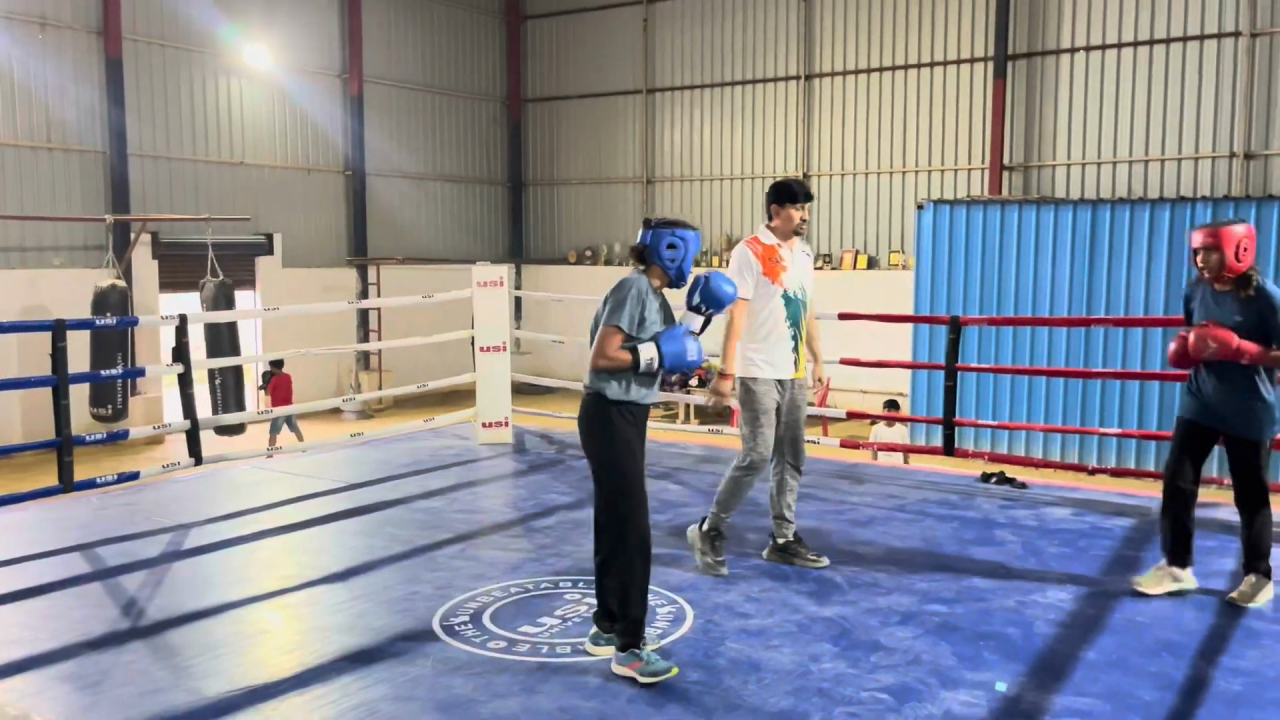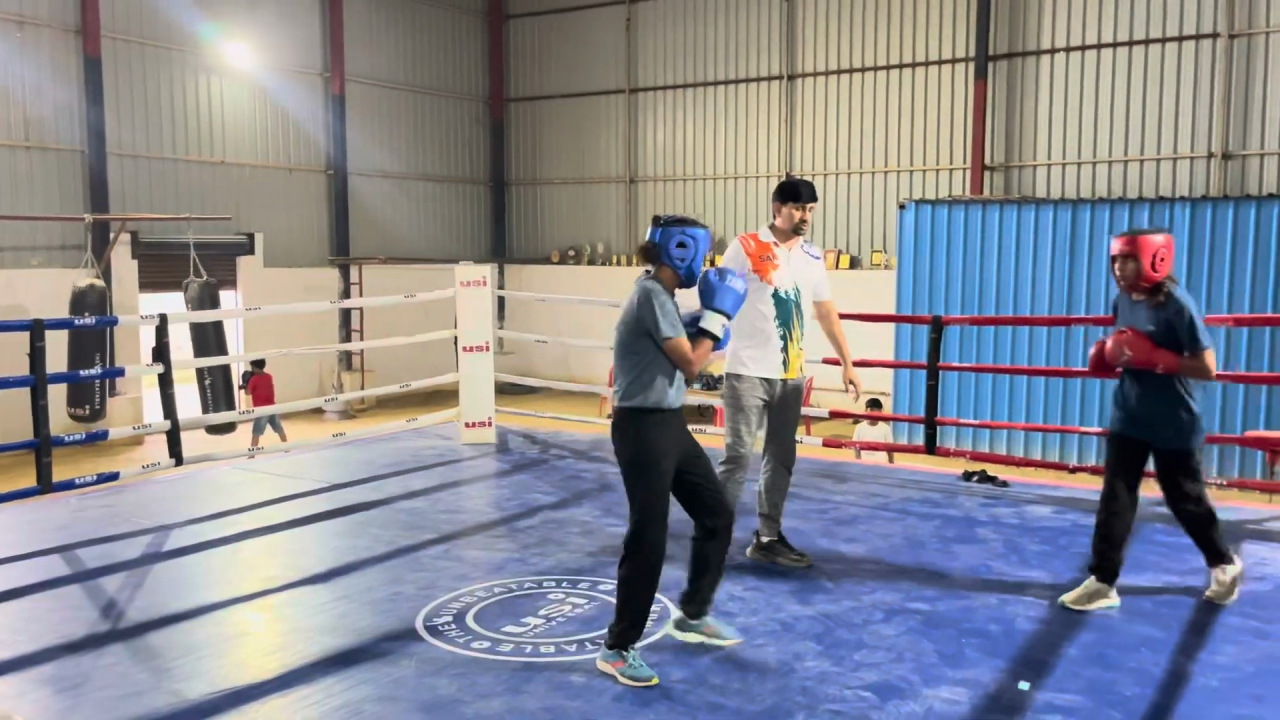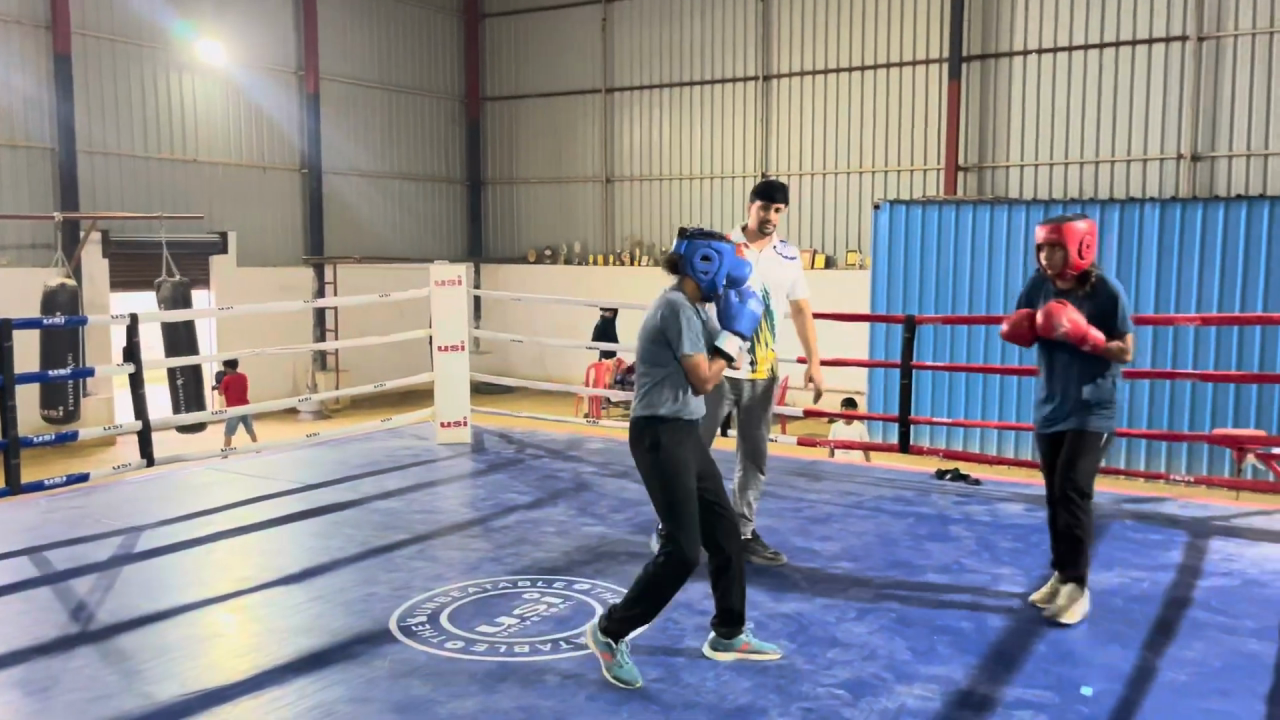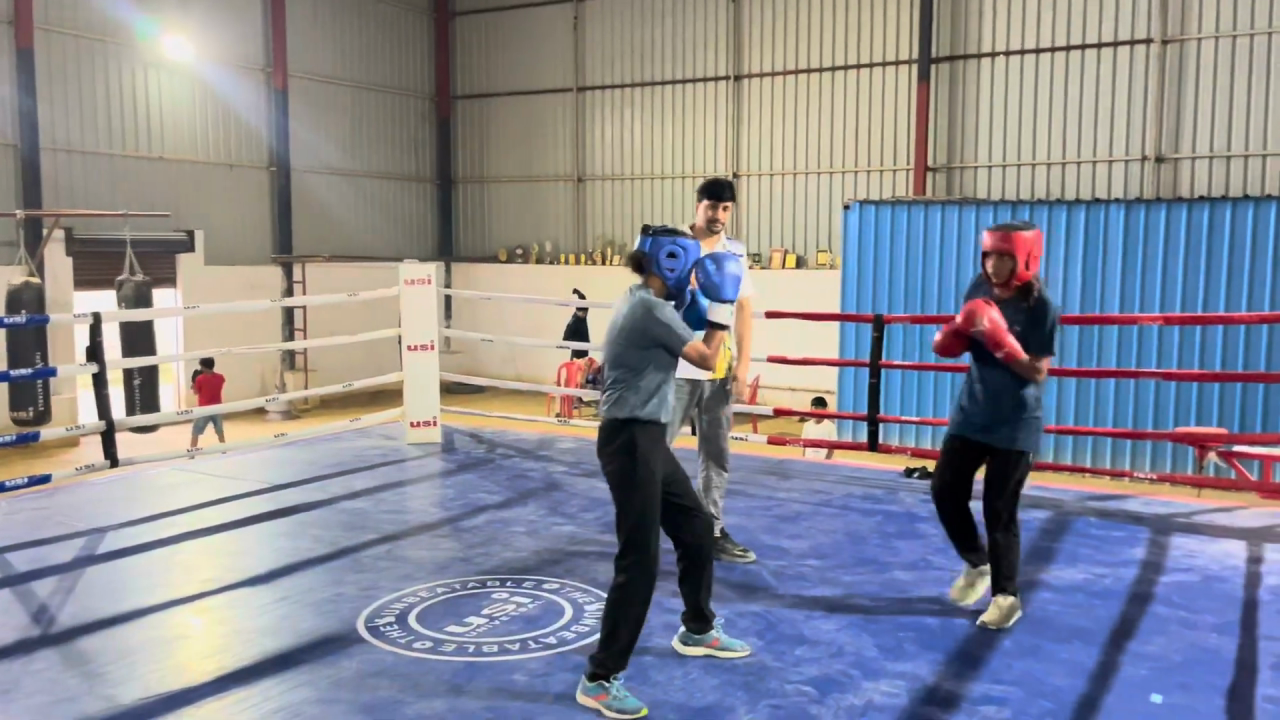
dt=0.3s
person 1, frame 1
left shoulder: (655, 296)
right shoulder: (632, 288)
left elbow: (676, 354)
right elbow: (602, 358)
left wrist: (701, 311)
right wrist: (658, 354)
left hip: (630, 418)
right hip: (609, 418)
left knee: (621, 528)
right knee: (630, 532)
left ankle: (608, 627)
right ankle: (629, 649)
person 1, frame 2
left shoulder: (659, 295)
right shoulder: (652, 295)
right elbow: (690, 364)
left wrist: (706, 320)
right wrist: (718, 314)
left hip: (668, 423)
right hip: (641, 427)
left knee: (717, 512)
right knee: (650, 539)
left ankle: (694, 613)
right ankle: (618, 648)
person 1, frame 3
left shoulder: (691, 307)
right shoulder: (676, 308)
left elbow: (706, 358)
right elbow: (704, 381)
left wrist: (728, 321)
right wrist: (736, 332)
left hip: (686, 434)
right hip: (661, 437)
left knee: (725, 534)
right knee: (683, 550)
left ankle: (728, 634)
right ankle: (611, 632)
person 1, frame 4
left shoulder: (641, 302)
right shoulder: (651, 308)
left elbow: (671, 348)
right elbow: (706, 358)
left wrist: (695, 315)
right wrist: (721, 303)
left hip: (644, 438)
right hip: (629, 441)
left knee: (696, 528)
right knee: (639, 560)
left ankle: (698, 630)
right ankle: (599, 680)
person 2, frame 1
right shoulder: (1196, 290)
left wrist: (1237, 349)
right wrist: (1183, 349)
right hip: (1199, 405)
right knee: (1177, 479)
right ankle: (1176, 565)
person 2, frame 2
left shoulder: (1177, 306)
right shoulder: (1122, 300)
left elbow: (1207, 368)
left wrist: (1152, 360)
right wrist: (1105, 357)
left hip: (1174, 424)
right hip: (1128, 419)
left knee: (1186, 501)
right knee: (1115, 498)
left ankle: (1225, 563)
right ankle: (1102, 581)
person 2, frame 3
left shoulder: (1106, 291)
right shoulder: (1038, 286)
left elbow: (1125, 351)
right elbow: (1024, 331)
left wrist: (1083, 334)
right wrist: (1016, 328)
left hip: (1093, 410)
right hip: (1051, 408)
left knee: (1072, 489)
right knee: (1055, 494)
left ankle: (1076, 585)
right ankle: (1064, 573)
person 2, frame 4
left shoulder: (1040, 304)
right shoulder: (979, 288)
left elbow: (1036, 369)
left wrist: (999, 340)
right wrist: (952, 341)
left hip: (1016, 424)
right hip: (970, 415)
left knee: (1000, 508)
right knee: (946, 492)
left ankle: (1006, 594)
right ankle: (978, 566)
person 3, frame 1
left shoulder: (803, 253)
right shoulder: (749, 252)
right elbow: (735, 315)
left wrist: (817, 361)
right wrist: (726, 372)
left hip: (795, 373)
right hip: (758, 373)
left knee: (791, 458)
right knee: (756, 456)
left ankle: (783, 538)
right ankle: (710, 529)
person 3, frame 2
left shoulder: (811, 256)
right shoulder: (745, 247)
left elbow: (826, 312)
left wrist: (847, 364)
left hip: (789, 373)
right hip: (746, 369)
left knee: (781, 458)
right knee: (739, 454)
left ankle: (768, 537)
person 3, frame 3
left shoulder: (789, 257)
left elbow: (802, 312)
left wrist: (813, 363)
left hip: (762, 373)
left knee: (755, 457)
left ankle: (743, 534)
person 3, frame 4
left shoulder: (735, 253)
left elbow: (742, 310)
left wrist: (742, 362)
left hip: (719, 372)
right hip: (675, 370)
left knee: (716, 454)
left ankle: (712, 532)
